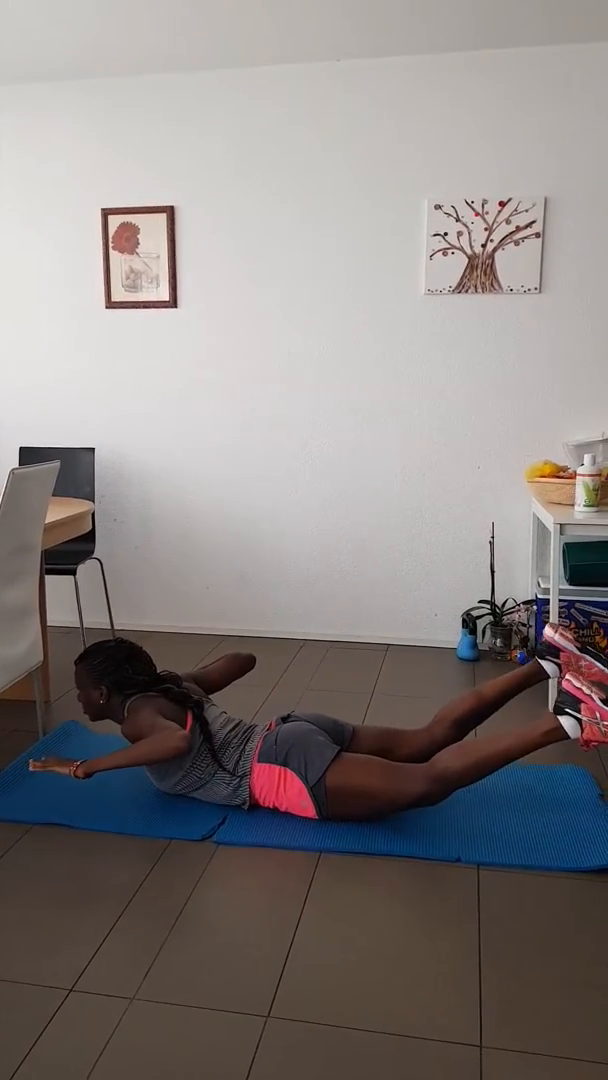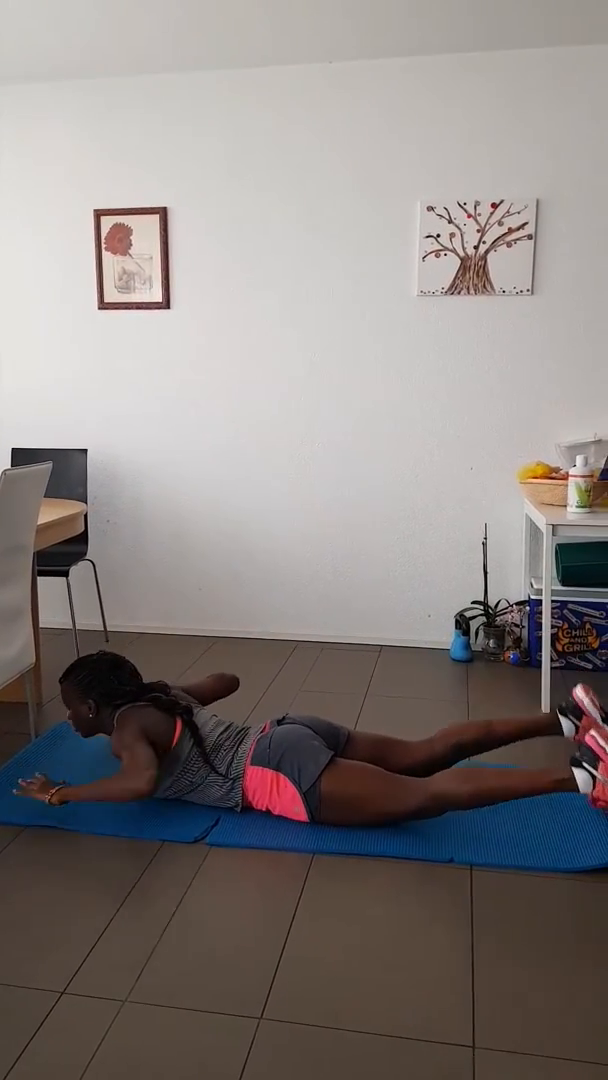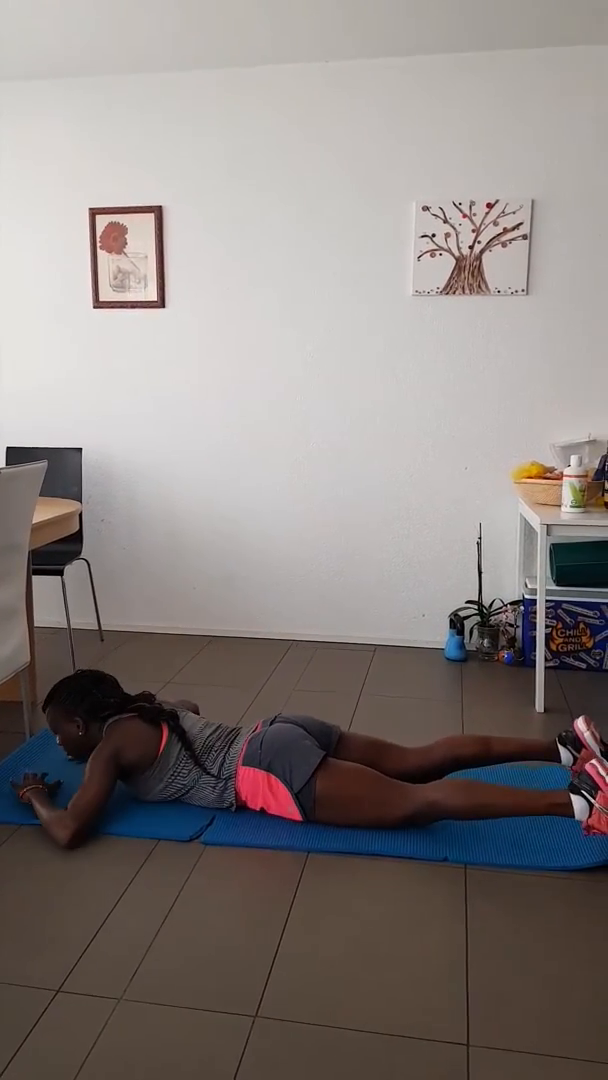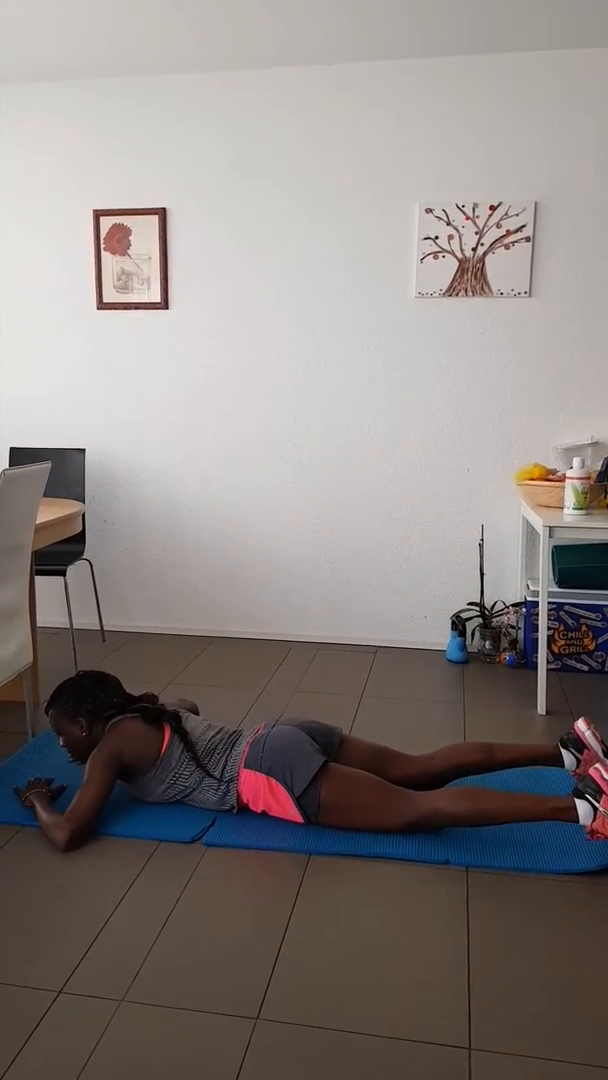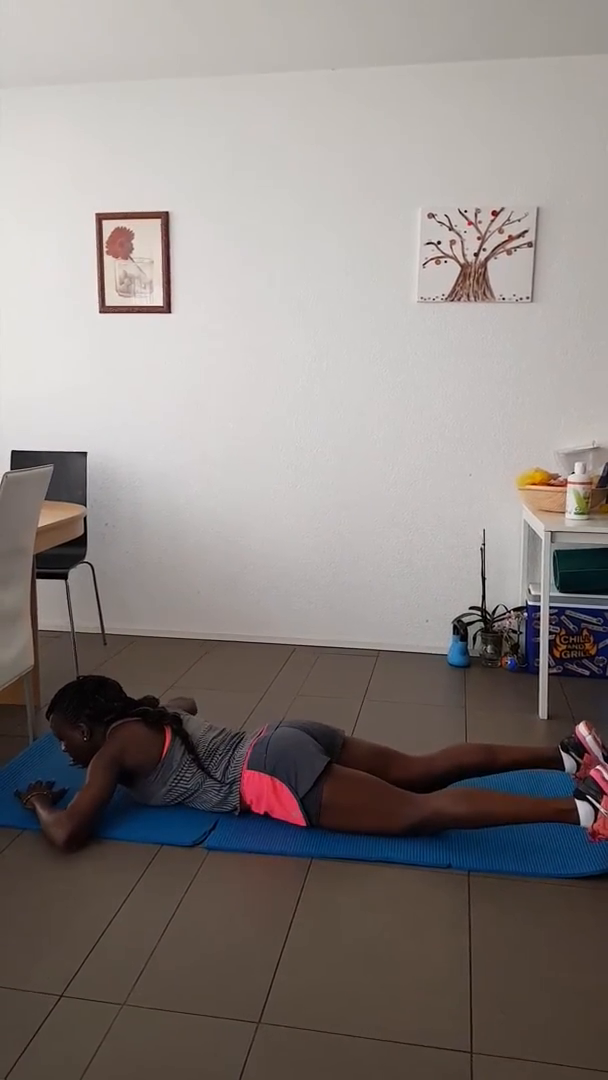
dt=0.5s
person 1, frame 1
left shoulder: (136, 715)
right shoulder: (175, 687)
left elbow: (176, 742)
right elbow: (243, 658)
left wrist: (87, 766)
left hip: (288, 773)
right hip: (297, 736)
left knee: (430, 779)
right knee: (430, 739)
right ankle: (545, 663)
person 1, frame 2
left shoulder: (126, 728)
right shoulder: (163, 697)
left elbow: (142, 782)
right elbow: (227, 679)
left wrist: (60, 793)
left hip: (283, 774)
right hip: (291, 738)
left knee: (425, 796)
right knee: (427, 754)
person 1, frame 3
left shoulder: (109, 747)
right shoulder: (147, 709)
left elbow: (68, 831)
left wrist: (37, 798)
left hip: (273, 774)
right hip: (285, 738)
left knee: (419, 801)
right knee: (419, 762)
person 1, frame 4
left shoulder: (110, 747)
right shoulder: (148, 711)
left elbow: (67, 834)
left wrist: (39, 803)
left hip: (274, 775)
right hip: (287, 741)
left knee: (421, 810)
right knee: (421, 770)
person 1, frame 5
left shoulder: (113, 750)
right shoulder: (152, 714)
left elbow: (66, 832)
left wrist: (41, 804)
left hip: (278, 777)
right hip: (290, 742)
left knee: (423, 811)
right knee: (422, 771)
